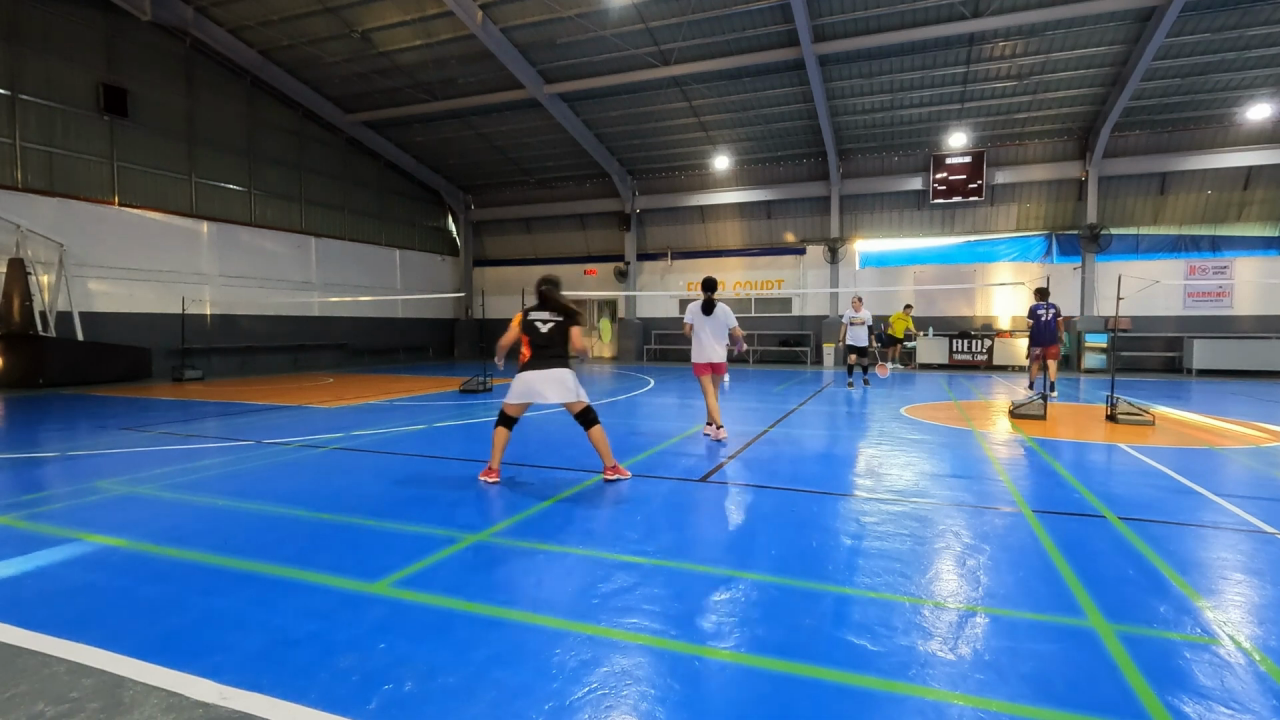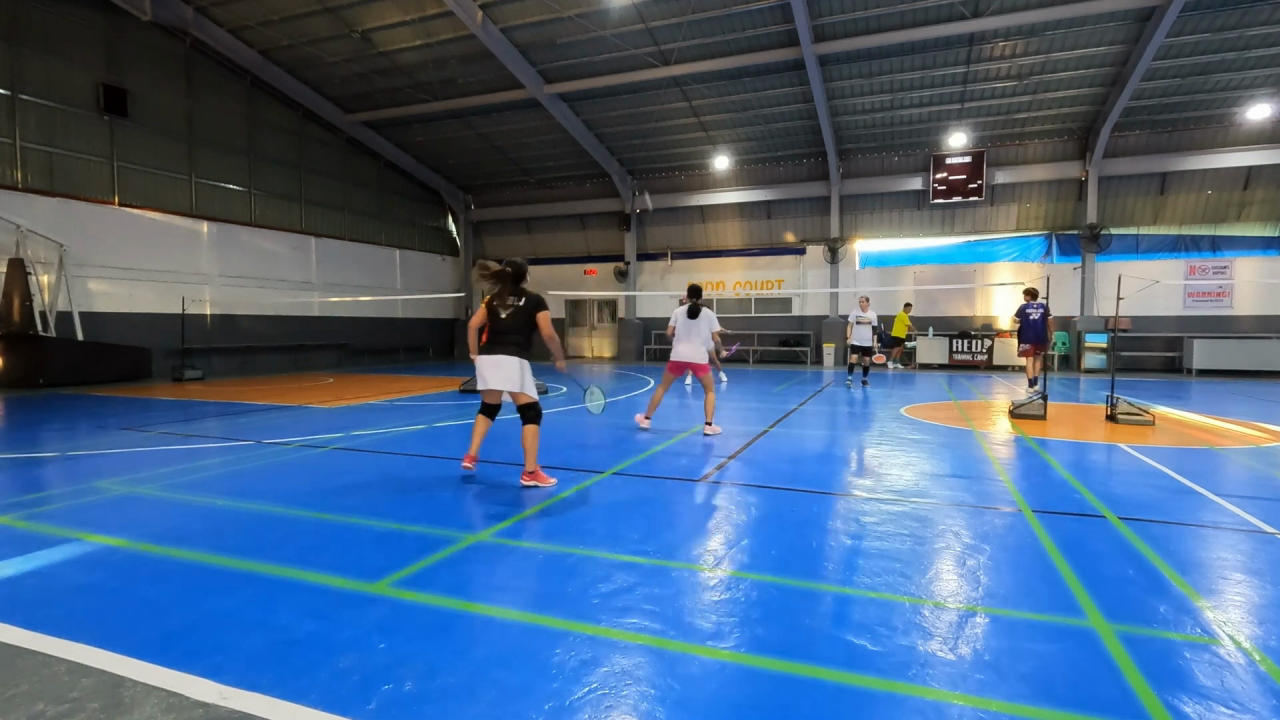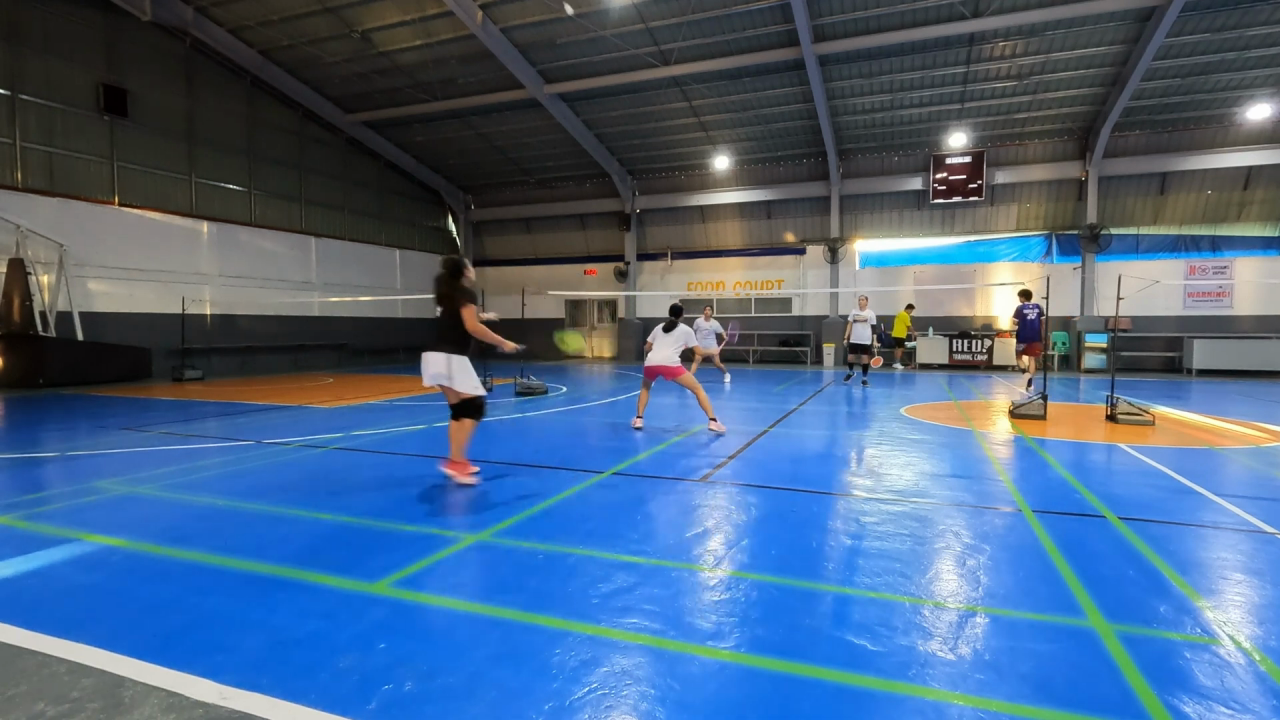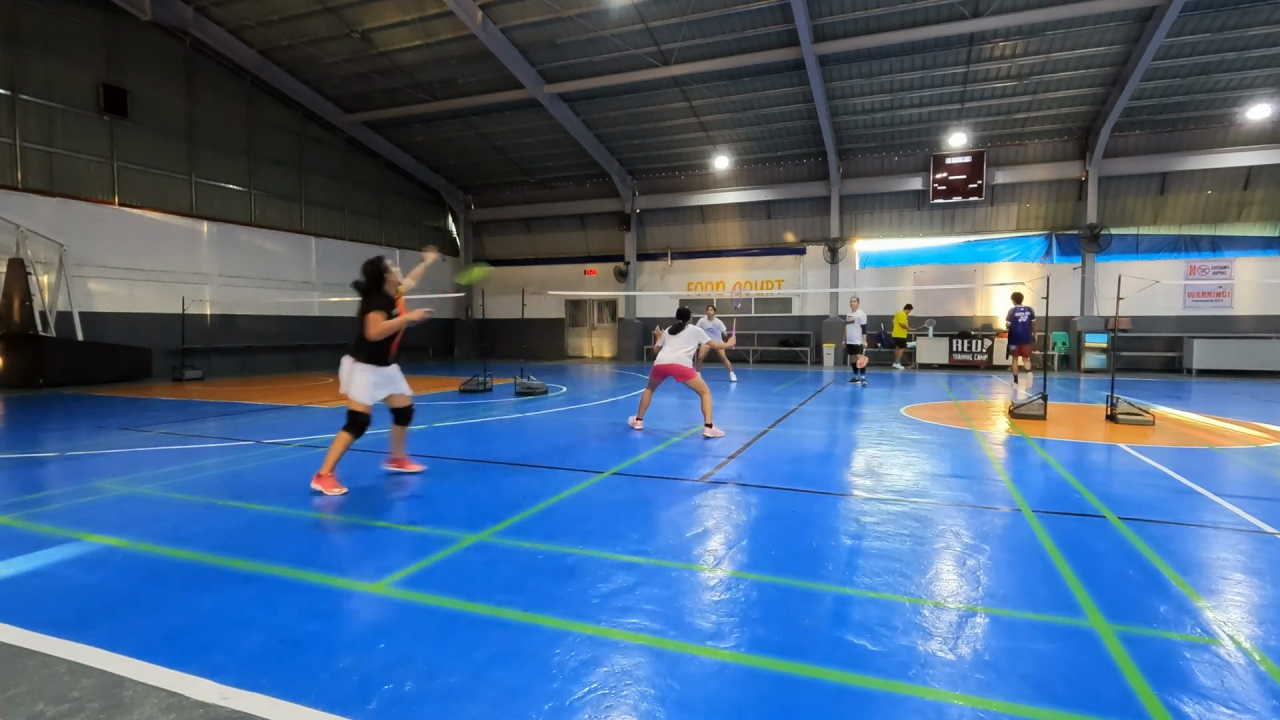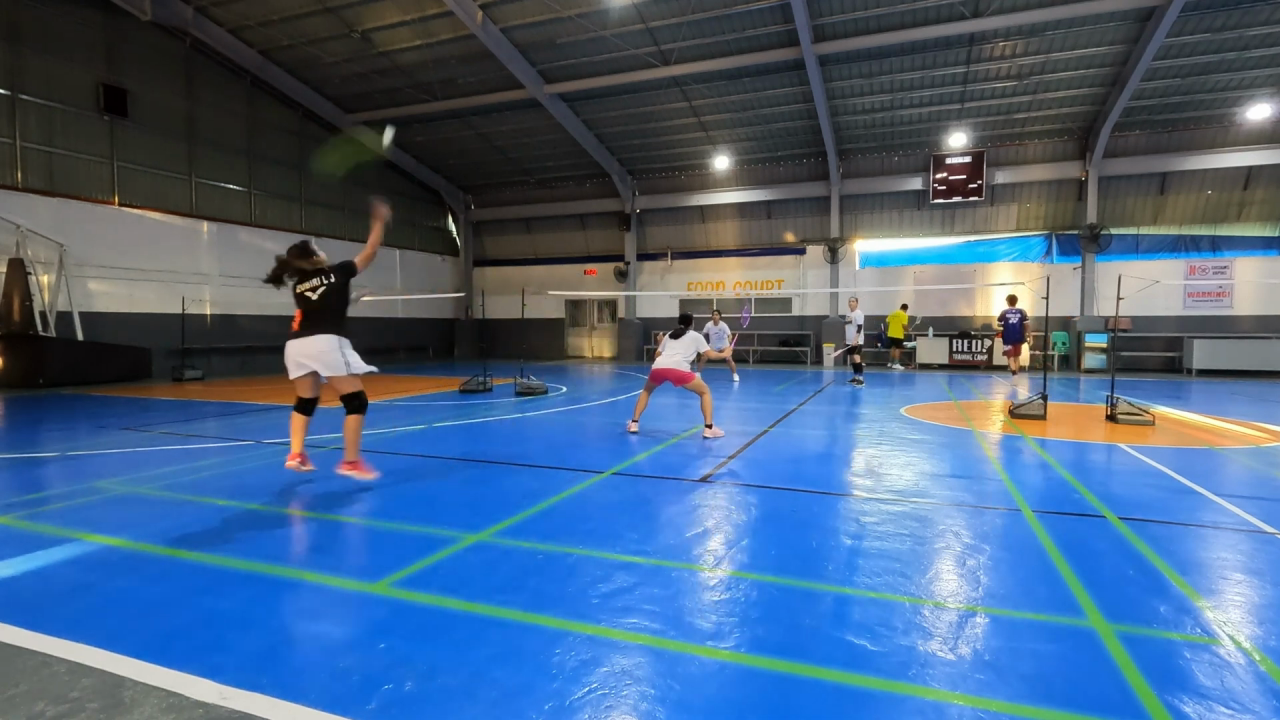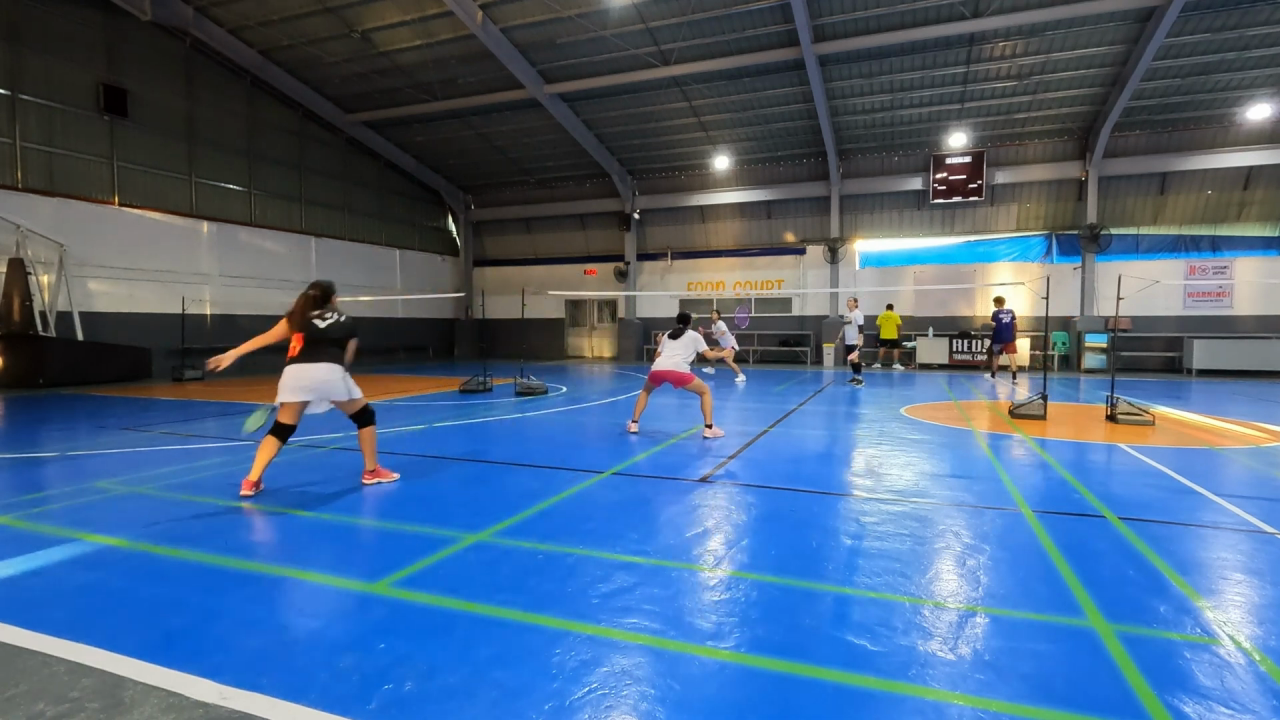
dt=0.4s
person 1, frame 1
left shoulder: (525, 314)
right shoulder: (570, 315)
left elbow: (504, 343)
right elbow: (578, 347)
left wrist: (499, 359)
right wrist: (585, 353)
left hip: (528, 374)
right hip: (560, 373)
left knee: (505, 419)
right knee: (589, 418)
left ankle: (493, 469)
right ankle: (611, 467)
person 1, frame 2
left shoulder: (493, 298)
right shoulder: (535, 300)
left elbow: (473, 326)
right elbow: (548, 333)
left wrist: (474, 353)
right wrist: (559, 359)
left hip: (487, 359)
right hip: (513, 361)
left knee: (489, 408)
right knee: (531, 413)
left ankle: (471, 456)
right ankle: (531, 472)
person 1, frame 3
left shoulder: (447, 293)
right shoulder: (465, 293)
right elbow: (472, 326)
left wrist: (481, 317)
right wrist: (503, 343)
left hip: (436, 357)
right hip: (451, 358)
left knee: (460, 409)
right knee: (475, 407)
left ankle: (455, 461)
right ankle: (458, 462)
person 1, frame 4
left shoulder: (392, 295)
right shoulder: (377, 300)
right elbow: (374, 333)
left wrist: (427, 262)
right wrist: (408, 317)
left hip: (384, 366)
right hip: (363, 366)
left knee: (405, 409)
right knee: (358, 423)
left ankle: (397, 459)
right ankle: (324, 475)
person 1, frame 5
left shoulder: (298, 284)
right shoulder: (336, 273)
right elbow: (369, 252)
right wrist: (379, 221)
left hip: (296, 347)
right hip: (328, 344)
left knee: (305, 403)
right knee: (356, 401)
left ankle: (297, 454)
right ankle: (352, 461)
person 1, frame 6
left shoulder: (297, 318)
right shoulder: (347, 322)
left elbow: (265, 338)
right elbow: (347, 358)
left wrist: (232, 354)
left hip: (296, 373)
right hip: (330, 371)
left knee: (280, 429)
right knee: (365, 415)
left ankle: (252, 481)
right ankle: (372, 470)
